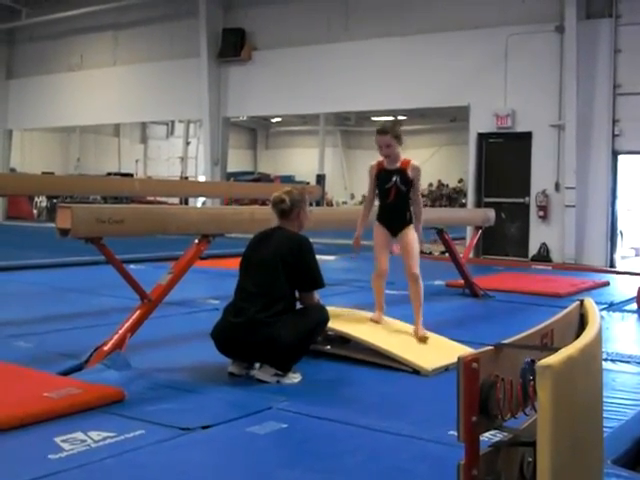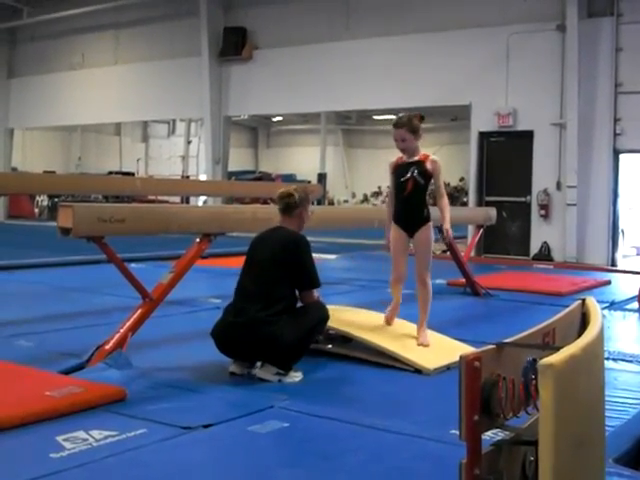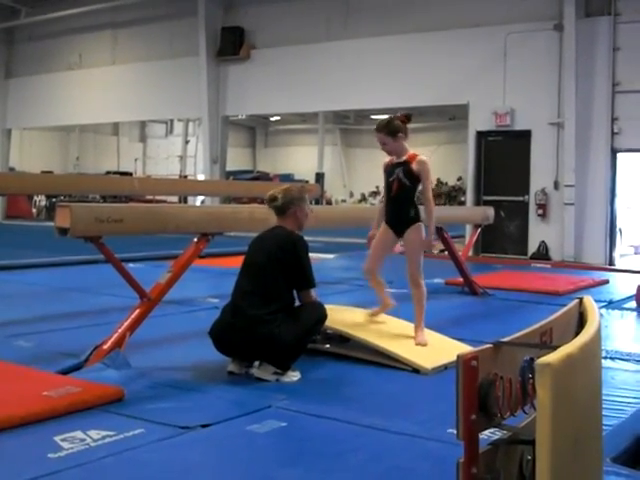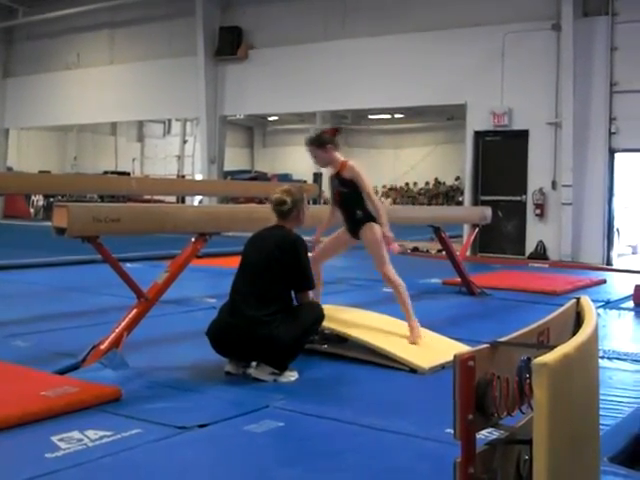
dt=0.4s
person 1, frame 1
left shoulder: (412, 168)
right shoulder: (375, 169)
left elbow: (417, 200)
right elbow: (369, 201)
left wrist: (419, 229)
right wrist: (359, 230)
left hip: (406, 224)
right hip: (383, 224)
left knee: (414, 273)
right knee: (381, 270)
left ankle: (418, 324)
right ankle: (379, 309)
person 1, frame 2
left shoulder: (431, 162)
right shoulder: (395, 165)
left elbow: (441, 196)
left wrist: (446, 223)
right wrist: (387, 231)
left hip: (422, 223)
right hip: (399, 223)
left knee: (423, 277)
right knee: (398, 276)
left ankle: (422, 327)
right ankle: (395, 303)
person 1, frame 3
left shoulder: (419, 162)
right shoulder: (387, 165)
left elbow: (428, 199)
left wrist: (430, 232)
right wrist: (375, 228)
left hip: (411, 223)
right hip: (390, 223)
left knee: (415, 277)
right knee: (369, 269)
left ankle: (419, 327)
right ankle: (385, 302)
person 1, frame 4
left shoulder: (350, 168)
right shoulder: (333, 177)
left elbow: (371, 197)
right elbow: (334, 209)
left wrist: (385, 227)
right wrist: (318, 234)
left hip: (366, 224)
right hip: (349, 227)
left knee: (387, 273)
right knee: (316, 258)
left ankle: (412, 322)
person 2, frame 1
left shoulder: (258, 239)
right shoulder: (299, 243)
right elbow: (308, 300)
right wrist: (315, 301)
right hip: (263, 337)
right knee: (319, 314)
left ankle: (243, 361)
right ankle: (274, 367)
person 2, frame 2
left shoulder: (261, 238)
right shoulder: (297, 241)
right elbow: (308, 298)
left wrist: (292, 297)
right wrist: (316, 299)
right hip: (263, 336)
right knee: (319, 312)
left ankle: (244, 361)
right ankle: (275, 366)
person 2, frame 3
left shoulder: (261, 238)
right shoulder: (294, 241)
right elbow: (306, 298)
right wrist: (314, 301)
right hip: (260, 336)
right knee: (317, 311)
left ankle: (242, 360)
right ankle: (273, 366)
person 2, frame 4
left shoulder: (257, 237)
right shoulder: (294, 241)
right elbow: (304, 299)
right wrist: (312, 301)
right hip: (258, 336)
right knee: (314, 312)
left ankle: (239, 360)
right ankle: (271, 366)
